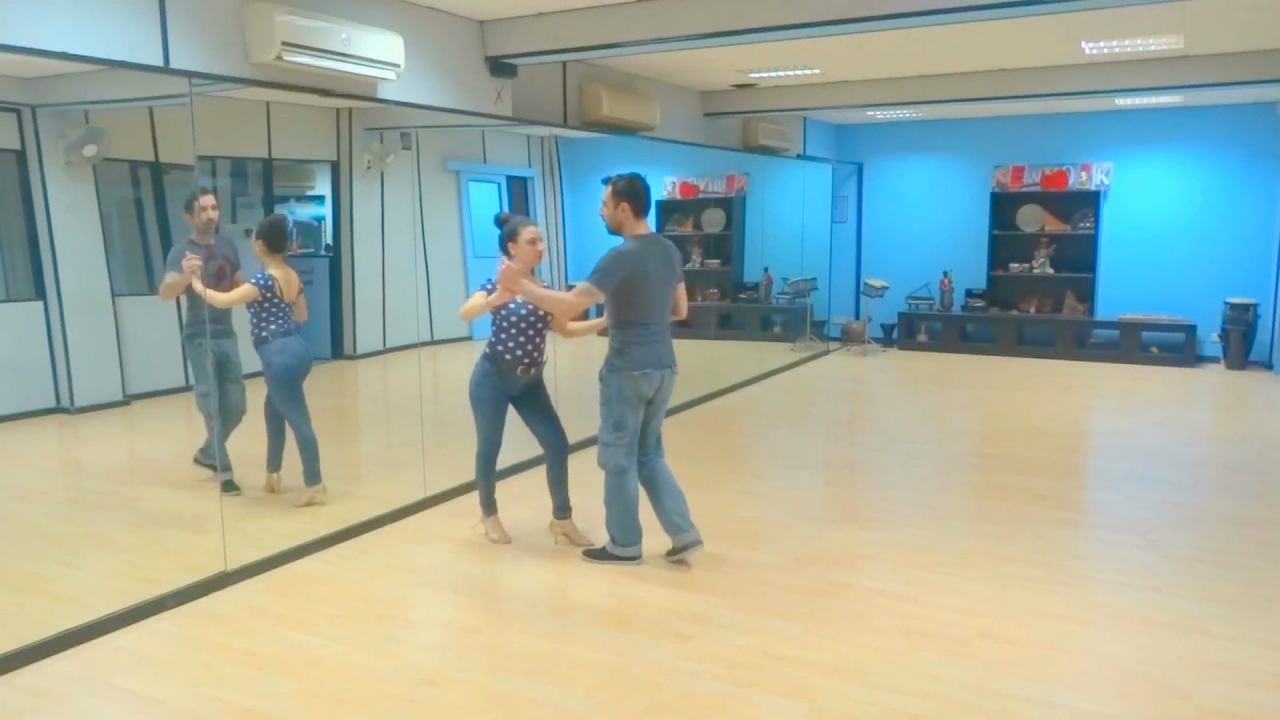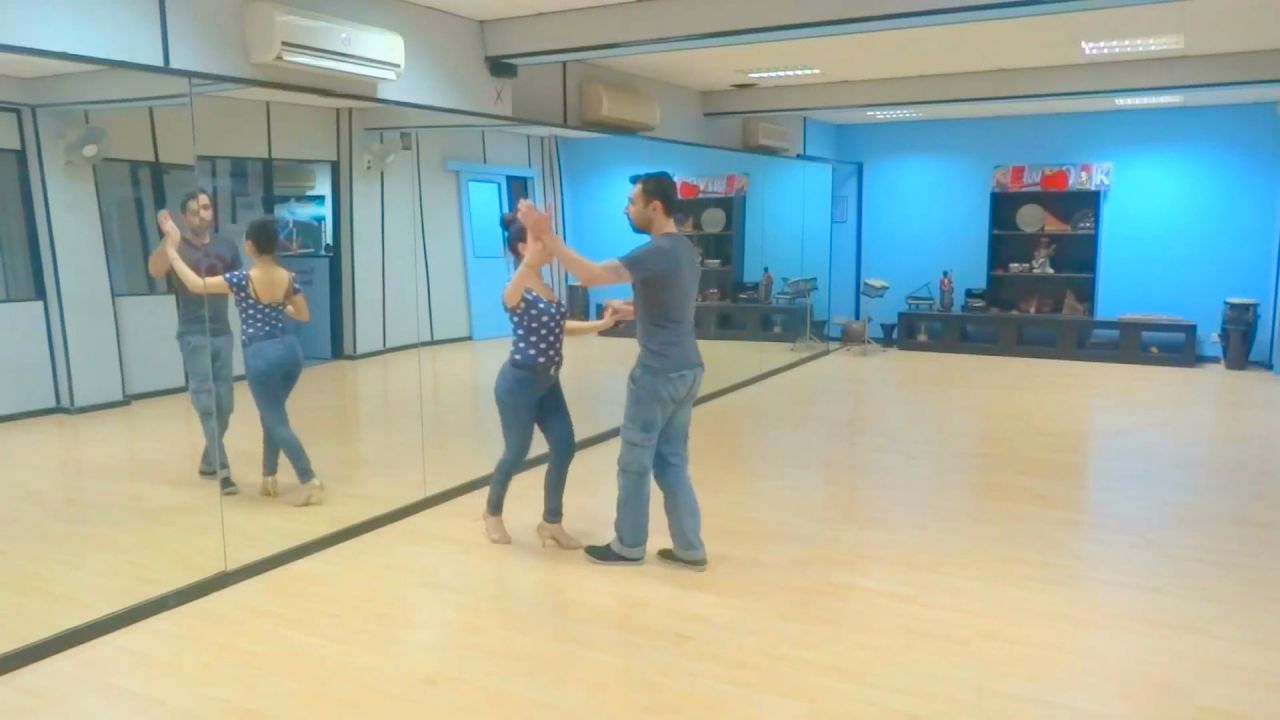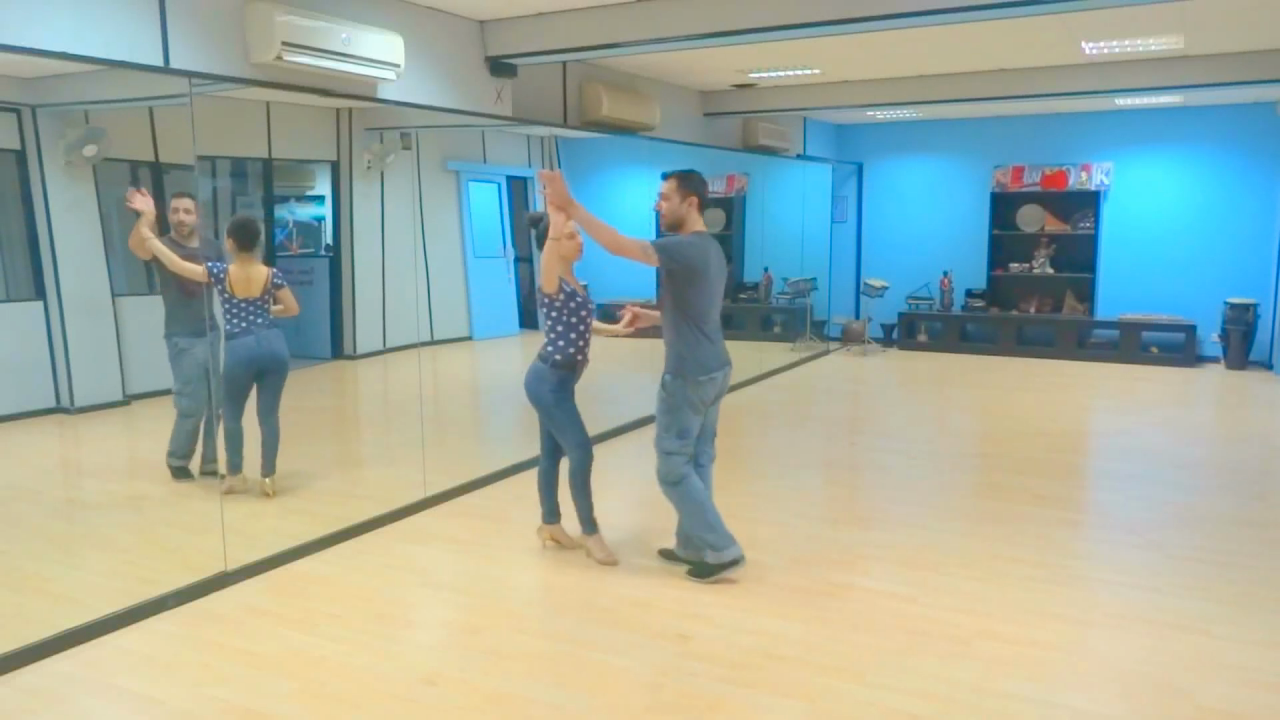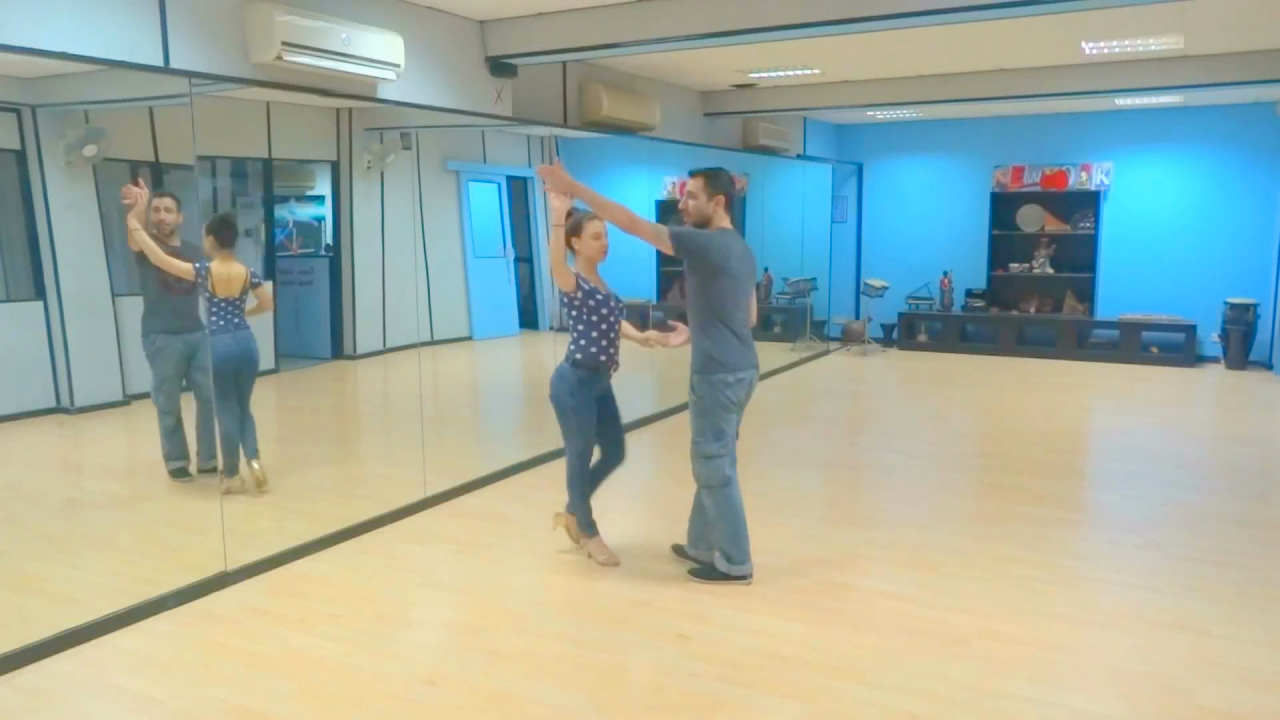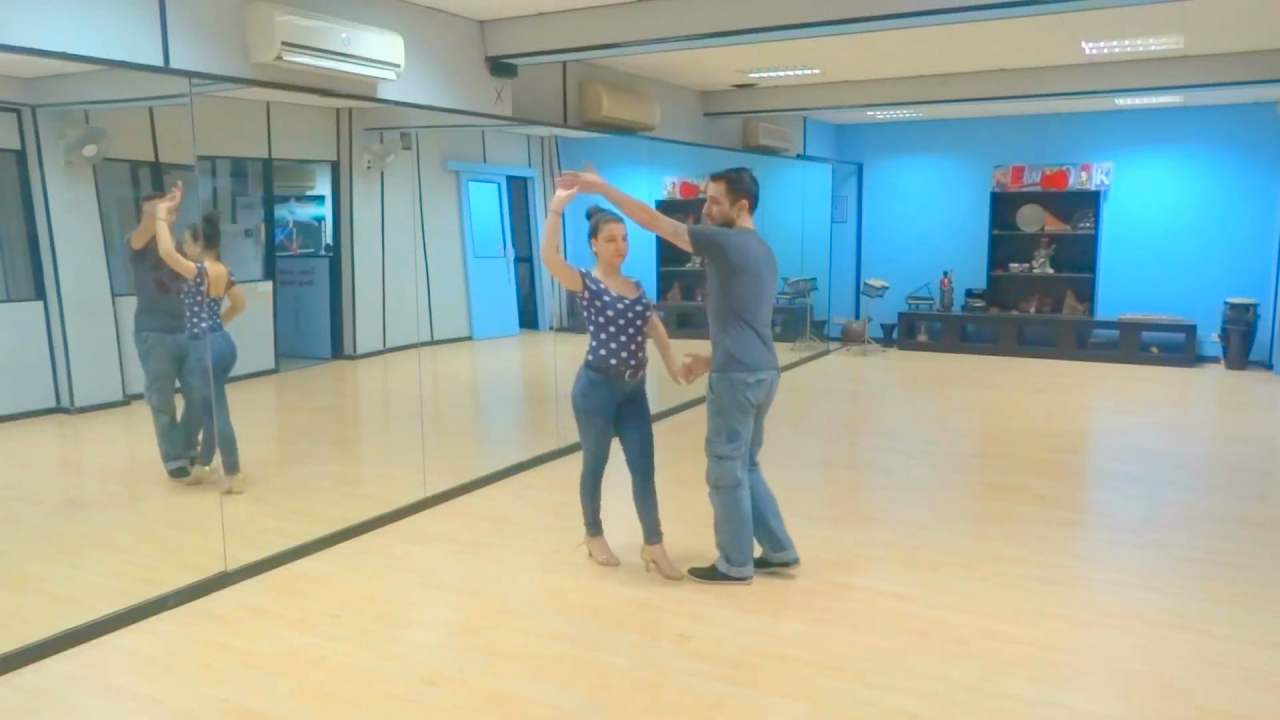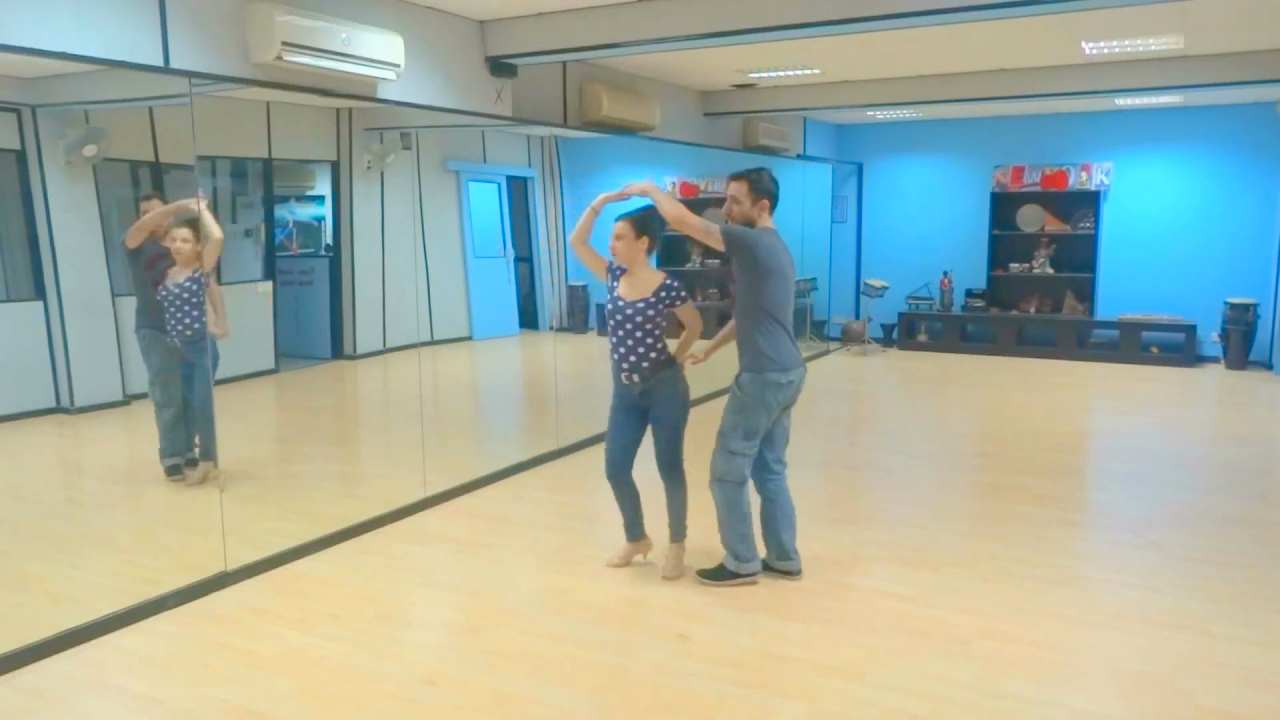
dt=0.4s
person 1, frame 1
left shoulder: (623, 257)
right shoulder: (669, 251)
left elbow: (569, 306)
right elbow: (680, 310)
left wrist: (520, 284)
left hip: (628, 371)
right hip: (662, 368)
left knee: (618, 459)
right knee: (649, 455)
left ankle: (624, 545)
right ankle: (683, 532)
person 1, frame 2
left shoulder: (657, 253)
right shoulder: (685, 249)
left elbow: (590, 275)
left wrist: (546, 236)
right wrist: (634, 310)
left hip: (659, 372)
right hip: (686, 369)
left knee: (634, 461)
right knee: (672, 460)
left ankle: (626, 547)
right ankle: (689, 547)
person 1, frame 3
left shoulder: (686, 249)
right shoulder: (709, 250)
left elbow: (618, 246)
left wrist: (569, 205)
right wrist: (654, 317)
left hip: (689, 375)
right hip: (712, 369)
left knee: (674, 470)
right knee: (695, 463)
left ankle: (723, 551)
right ankle: (692, 547)
person 1, frame 4
left shoulder: (706, 244)
right shoulder: (739, 249)
left elbow: (632, 224)
left wrist: (574, 189)
right wrist: (695, 334)
left hip: (718, 376)
right hip: (741, 371)
left knee: (715, 471)
right knee: (712, 464)
left ankle: (734, 563)
right ankle: (700, 545)
person 1, frame 5
left shoulder: (726, 243)
right shoulder: (761, 251)
left elbow: (651, 221)
left wrist: (601, 186)
right wrist: (712, 359)
left hip: (737, 377)
right hip: (762, 373)
left knee: (726, 474)
right knee: (745, 467)
left ankle: (735, 564)
right ankle: (779, 550)
person 1, frame 6
left shoulder: (752, 243)
right shoulder: (772, 247)
left elbow: (681, 219)
left wrist: (650, 189)
right wrist: (707, 349)
left hip: (764, 377)
right hip: (783, 372)
left knee: (728, 470)
right knee: (769, 469)
left ankle: (740, 561)
right ankle: (784, 557)
person 2, frame 1
right shoulder: (495, 286)
left elbow: (565, 329)
right elbow: (465, 313)
left wrist: (603, 322)
right wrist: (495, 301)
left hip: (529, 381)
right hip: (493, 378)
left knee: (557, 445)
right knee: (489, 448)
left ankle: (563, 519)
right ankle: (489, 515)
person 2, frame 2
left shoulder: (545, 286)
right shoulder: (517, 290)
left elbow: (559, 326)
right elbow: (509, 298)
left wrist: (601, 324)
right wrist: (533, 255)
left hip: (547, 381)
right hip: (519, 381)
left knee: (563, 450)
right knee: (516, 454)
left ankle: (551, 522)
right ankle: (493, 512)
person 2, frame 3
left shoulder: (572, 283)
right shoulder: (552, 284)
right elbow: (547, 263)
left wrist: (613, 329)
right wrist: (555, 227)
left hip: (560, 380)
right hip: (549, 381)
left knee: (553, 452)
right knee: (582, 454)
left ankle: (550, 524)
right ankle: (591, 533)
person 2, frame 4
left shoulder: (600, 283)
right shoulder: (572, 282)
left elbow: (614, 321)
right elbow: (555, 264)
left wrist: (643, 338)
right wrist: (558, 218)
left hip: (599, 383)
right hip: (575, 382)
left knee: (614, 454)
right knee: (580, 458)
left ankle: (571, 514)
right ankle: (590, 535)
person 2, frame 5
left shoulder: (635, 286)
right shoulder: (586, 283)
left elbow: (654, 326)
right elbow: (549, 257)
left wrist: (670, 361)
right wrist: (557, 208)
left hip: (634, 388)
right hip: (597, 386)
left knee: (643, 467)
right knee: (595, 464)
left ankle: (654, 546)
right ankle: (594, 536)
person 2, frame 6
left shoulder: (666, 287)
right shoulder: (614, 276)
left elbow: (695, 326)
right elbow: (576, 241)
left wrist: (678, 358)
right wrist: (600, 203)
left hip: (663, 386)
right hip: (626, 389)
left knee: (670, 468)
right knee: (617, 467)
left ankle: (677, 543)
right ankle: (637, 538)
person 3, frame 1
left shoulder: (228, 247)
right shoulder: (181, 252)
right elbow: (165, 294)
right wrist: (185, 275)
left hip: (227, 337)
right hip: (199, 339)
left knee: (236, 406)
right knee: (212, 407)
left ankle: (208, 453)
right ankle: (223, 472)
person 3, frame 2
left shoulder: (226, 246)
right shoulder: (177, 248)
right elbow: (155, 270)
left hip: (223, 334)
right hip: (193, 336)
left knee: (224, 404)
right knee: (207, 404)
left ankle: (211, 464)
right ankle: (221, 469)
person 3, frame 3
left shoulder: (212, 248)
right shoulder: (161, 248)
right elbow: (136, 246)
right wrist: (147, 217)
left hip: (212, 335)
right hip: (183, 339)
left knee: (215, 403)
right knee: (191, 405)
left ankle: (209, 463)
right ankle: (177, 460)
person 3, frame 4
left shoulder: (194, 252)
right shoulder: (145, 246)
right elbow: (134, 233)
left hip: (196, 333)
right hip: (162, 338)
left knee: (210, 397)
right knee: (168, 403)
left ankle: (207, 460)
right ankle: (175, 461)
person 3, frame 5
right shoulder: (139, 245)
right elbow: (147, 227)
left hip: (186, 334)
right hip: (153, 336)
left knee: (199, 396)
right knee: (163, 402)
left ankle: (187, 449)
right ankle: (175, 461)
person 3, frame 6
right shoulder: (136, 245)
left elbow: (210, 287)
right elbow: (141, 226)
left wrist: (219, 319)
right wrist: (181, 205)
right hip: (153, 332)
left knee: (190, 396)
right knee: (168, 397)
left ankle: (186, 452)
right ankle: (172, 459)
person 4, frame 1
left shoulder: (265, 280)
right shoulder: (294, 277)
left elbow: (222, 301)
left wrist: (196, 283)
left hip: (280, 355)
right hip: (299, 349)
left knee: (299, 420)
right knee: (274, 410)
left ankle: (315, 486)
right ankle: (273, 473)
person 4, frame 2
left shoulder: (242, 280)
right shoulder: (290, 278)
left elbow: (195, 285)
right elbow: (304, 314)
left wrist: (172, 250)
left hip: (262, 355)
right hip: (291, 349)
left knee: (276, 421)
right knee: (271, 414)
left ankle: (310, 482)
right ankle: (270, 477)
person 4, frame 3
left shoulder: (221, 273)
right shoulder: (272, 276)
left elbow: (174, 263)
right elbow: (293, 310)
left wrist: (146, 231)
left hip: (239, 349)
right hip: (273, 345)
left knee: (231, 414)
right knee: (269, 415)
left ankle: (234, 476)
right ankle: (268, 478)
person 4, frame 4
left shoulder: (203, 271)
right shoulder: (248, 273)
left elbow: (158, 258)
right elbow: (267, 305)
left wrist: (134, 221)
left hip: (219, 347)
right hip: (246, 343)
left knee: (224, 411)
right knee: (241, 408)
left ankle: (232, 476)
right ankle: (253, 461)
person 4, frame 5
left shoulder: (198, 272)
right shoulder: (222, 272)
left elbow: (166, 251)
right elbow: (239, 304)
left wrist: (162, 214)
left hip: (207, 348)
right hip: (223, 343)
left knee: (217, 412)
right knee: (209, 408)
left ankle: (234, 475)
right ankle: (204, 463)
person 4, frame 6
left shoulder: (200, 270)
right shoulder: (168, 275)
left hip: (201, 349)
right hip: (180, 351)
left knee: (202, 409)
right knee: (190, 410)
left ankle: (209, 463)
right ankle: (203, 461)
